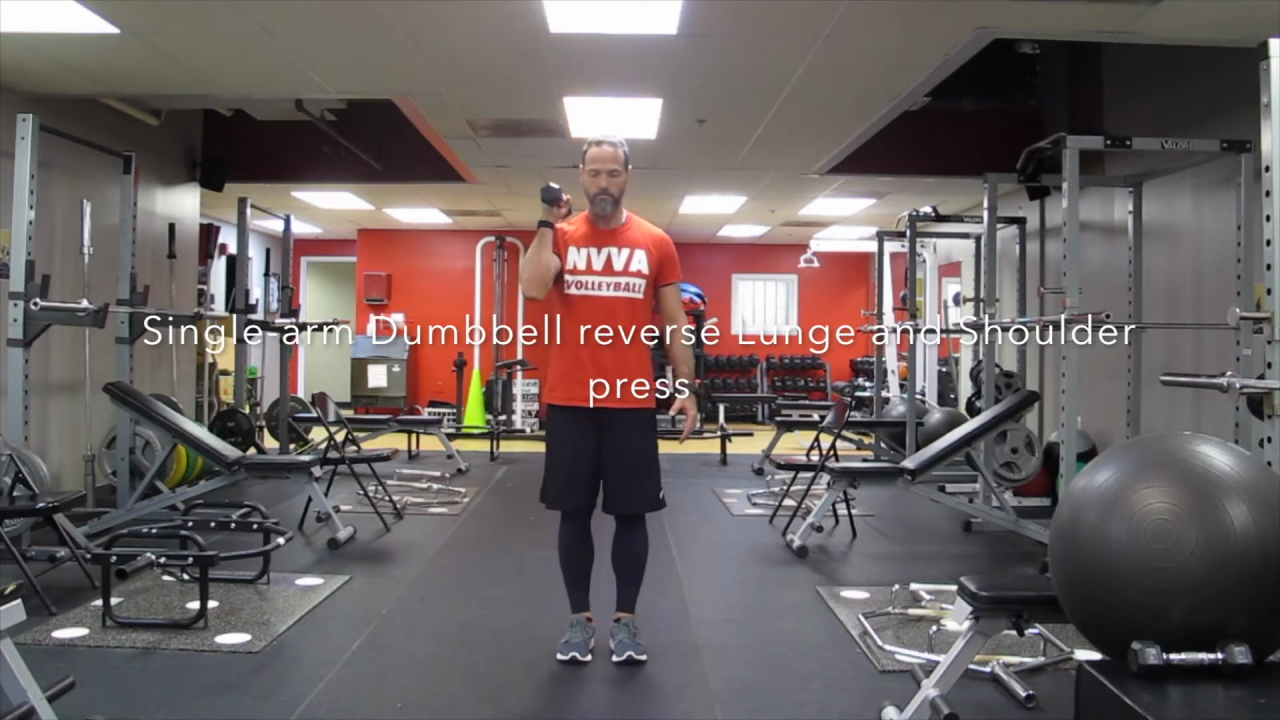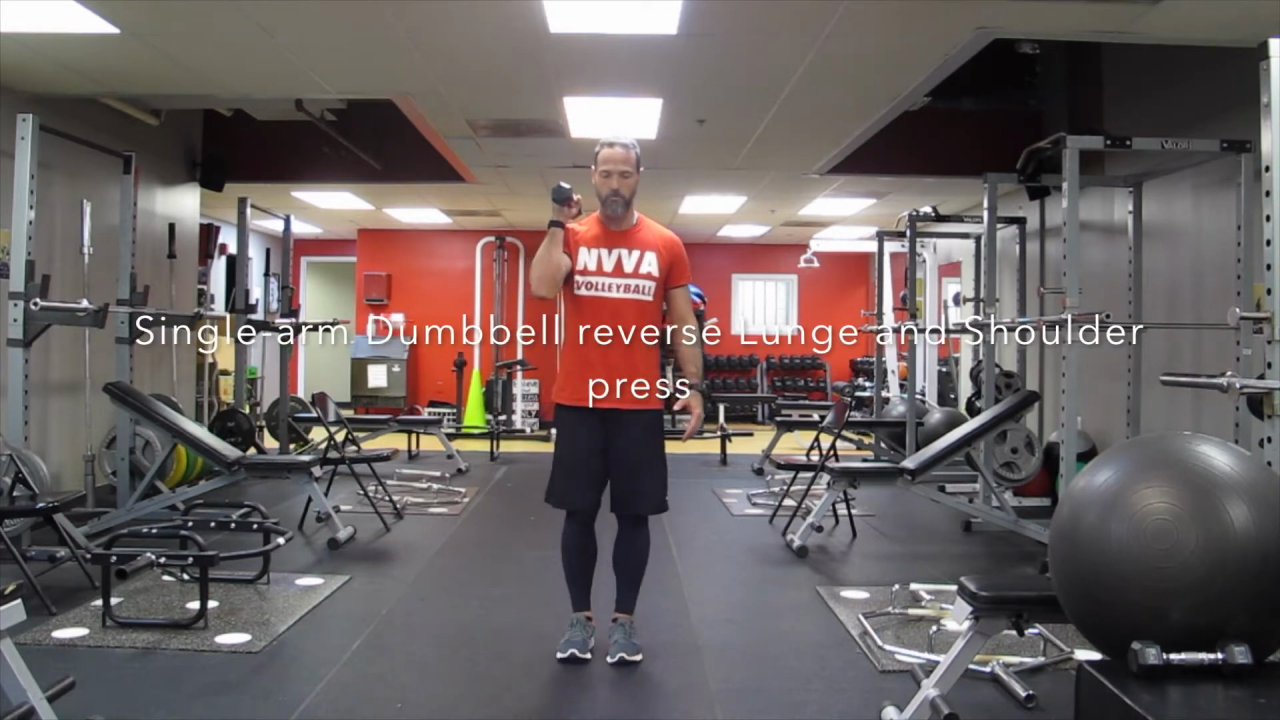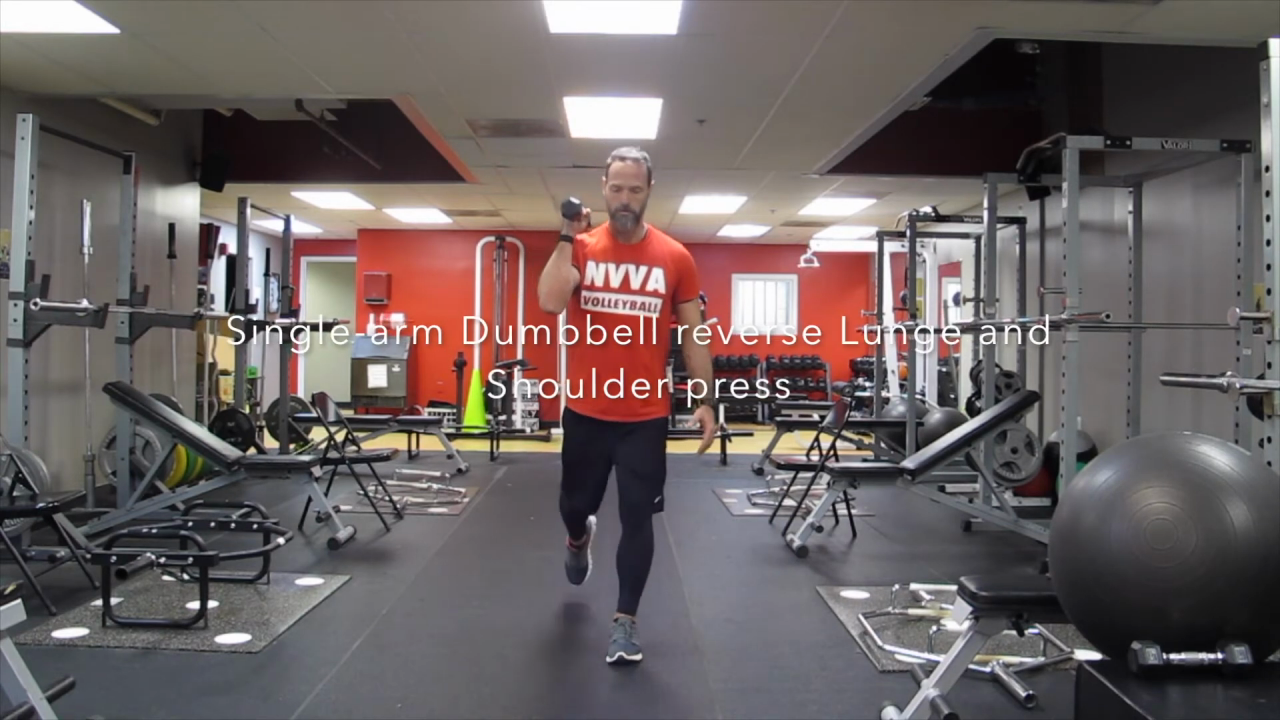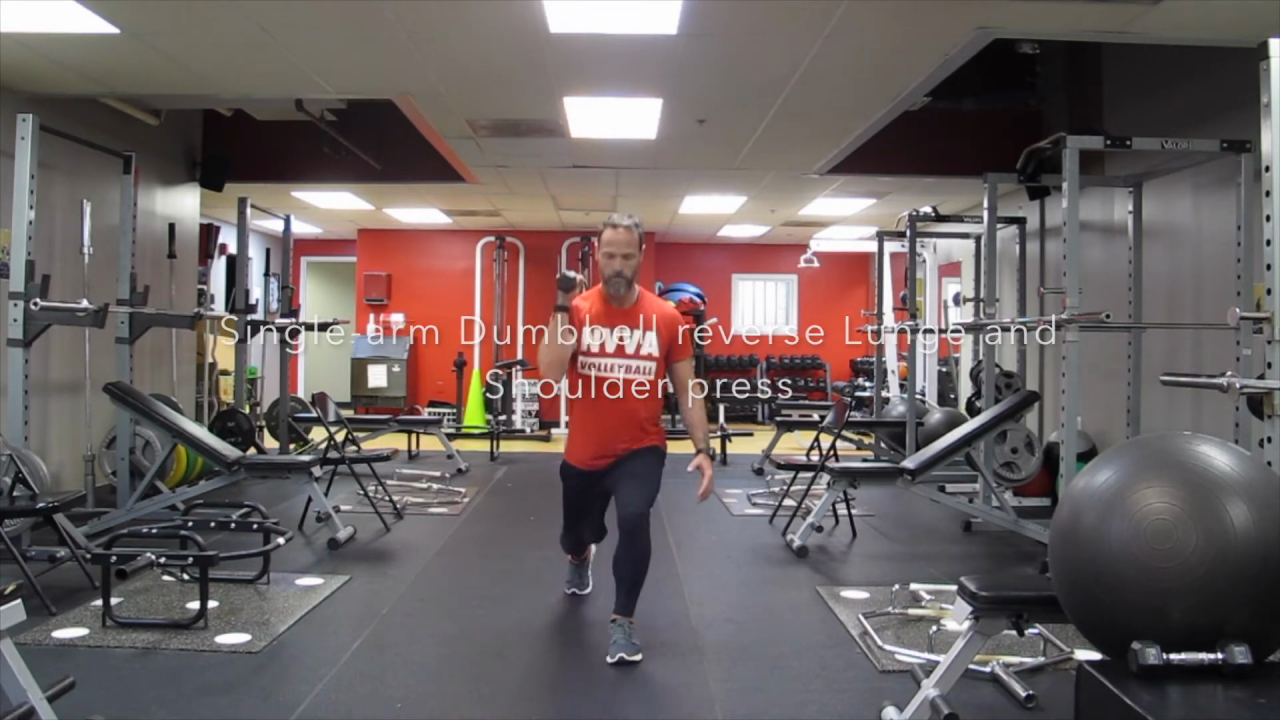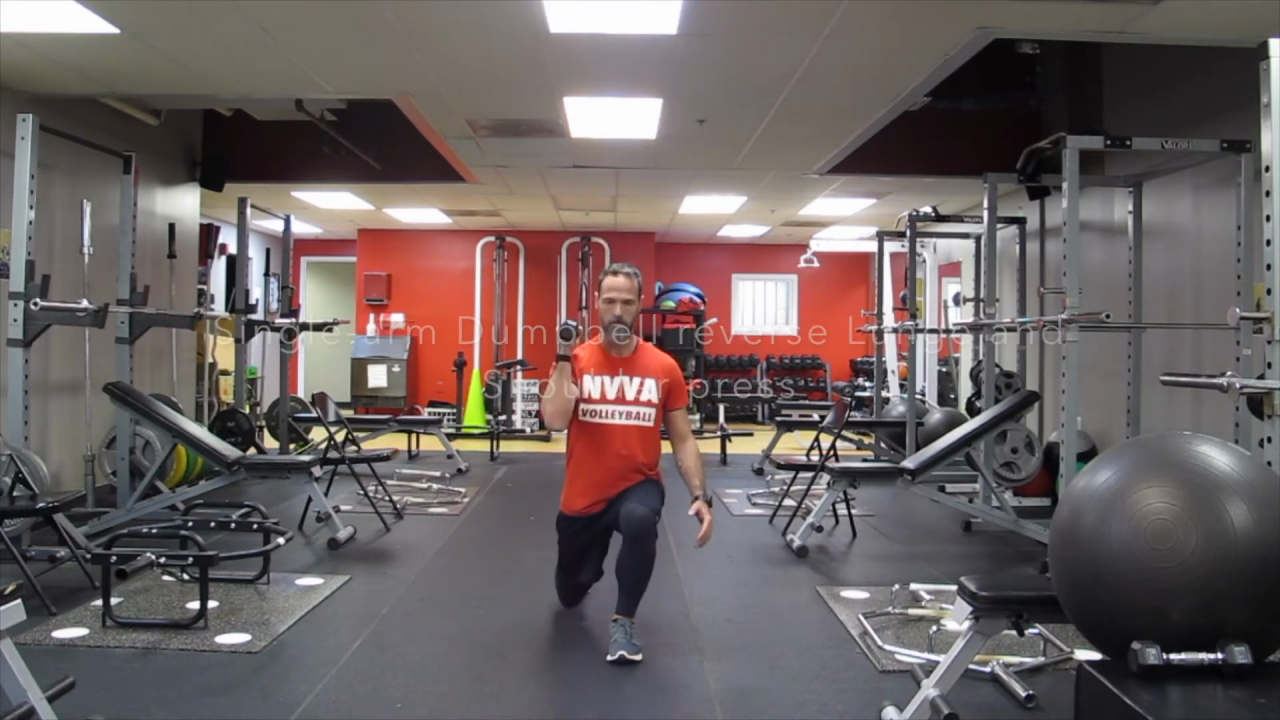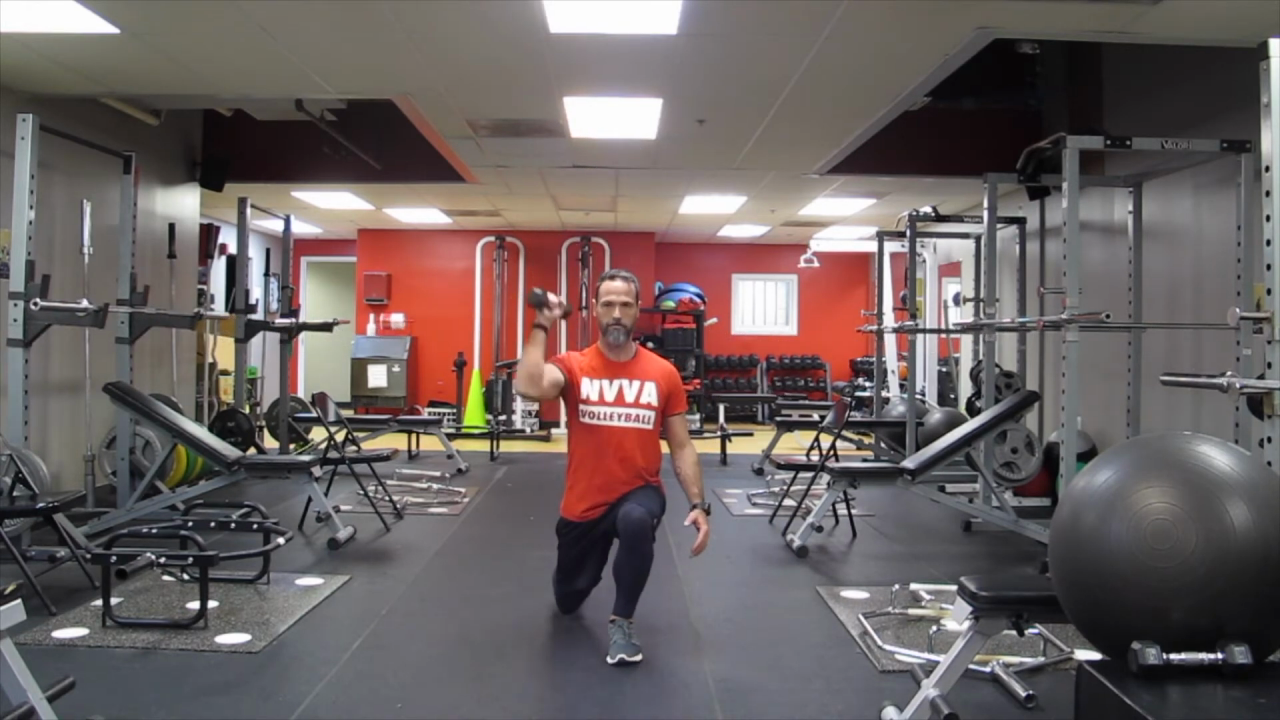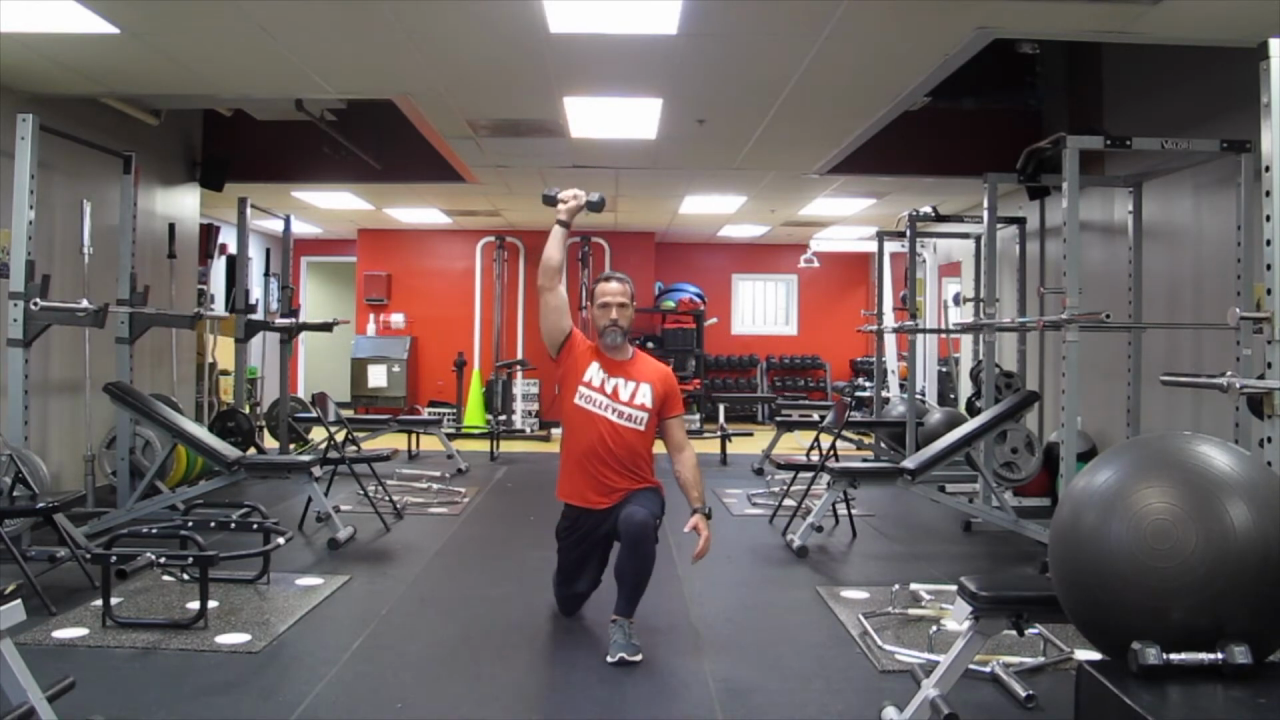
dt=0.4s
person 1, frame 1
left shoulder: (655, 242)
right shoulder: (558, 235)
left elbow: (674, 321)
right elbow: (532, 289)
left wrist: (686, 388)
right wrist: (548, 224)
left hip: (632, 401)
right hip: (570, 400)
left knee: (630, 513)
right knee: (573, 512)
left ankle: (625, 620)
right ankle: (580, 618)
person 1, frame 2
left shoulder: (665, 245)
right shoulder: (571, 235)
left elbow: (683, 323)
right elbow: (541, 288)
left wrist: (694, 386)
right wrist: (559, 224)
left hip: (640, 403)
right hip: (578, 400)
left knee: (634, 514)
right knee: (577, 512)
left ankle: (623, 619)
right ankle: (580, 619)
person 1, frame 3
left shoulder: (675, 258)
right shoulder: (581, 247)
left elbow: (694, 335)
right elbow: (549, 303)
left wrist: (706, 400)
right wrist: (568, 238)
left hip: (645, 412)
right hip: (586, 406)
left knee: (637, 512)
right knee: (576, 501)
left ankle: (625, 621)
right ankle: (580, 540)
person 1, frame 4
left shoulder: (667, 318)
right shoulder: (575, 311)
left elbow: (687, 390)
right elbow: (548, 371)
left wrist: (702, 450)
right wrist: (565, 306)
left hip: (640, 449)
right hip: (584, 454)
left knee: (633, 518)
right knee: (576, 534)
left ankle: (622, 623)
right ankle: (581, 557)
person 1, frame 5
left shoulder: (664, 367)
right shoulder: (575, 361)
left elbow: (682, 439)
right elbow: (555, 421)
left wrist: (700, 496)
right wrist: (565, 356)
left hip: (639, 485)
right hip: (583, 496)
left knee: (639, 521)
right knee: (570, 593)
left ankle: (623, 623)
right ankle: (589, 568)
person 1, frame 6
left shoulder: (663, 373)
right shoulder: (574, 367)
left elbow: (682, 446)
right elbow: (527, 387)
left wrist: (699, 504)
right wrist: (541, 324)
left hip: (639, 492)
right hip: (583, 504)
left knee: (634, 524)
right knee: (567, 600)
left ankle: (621, 622)
right ankle: (591, 569)
person 1, frame 7
left shoulder: (659, 376)
right shoulder: (573, 357)
left elbow: (680, 450)
right elbow: (548, 283)
left wrist: (700, 511)
right wrist: (564, 220)
left hip: (637, 494)
right hip: (582, 504)
left knee: (638, 526)
right knee: (569, 602)
left ankle: (622, 622)
right ankle: (589, 565)
